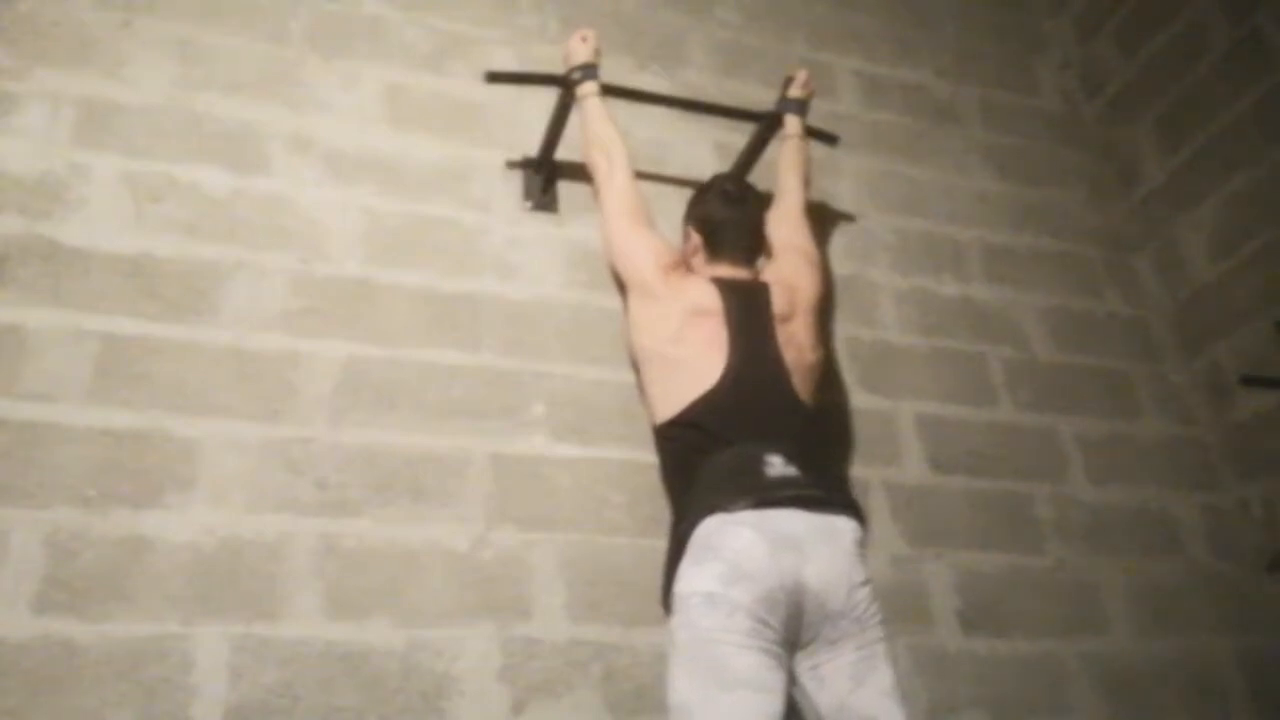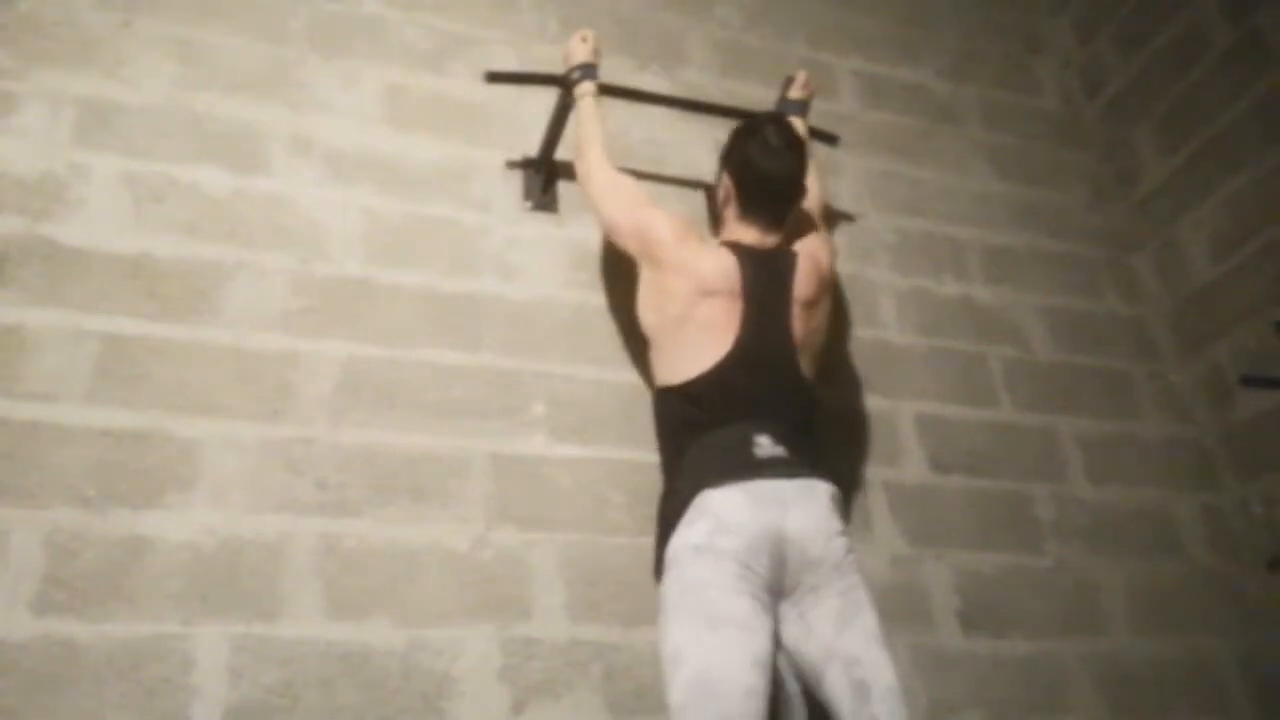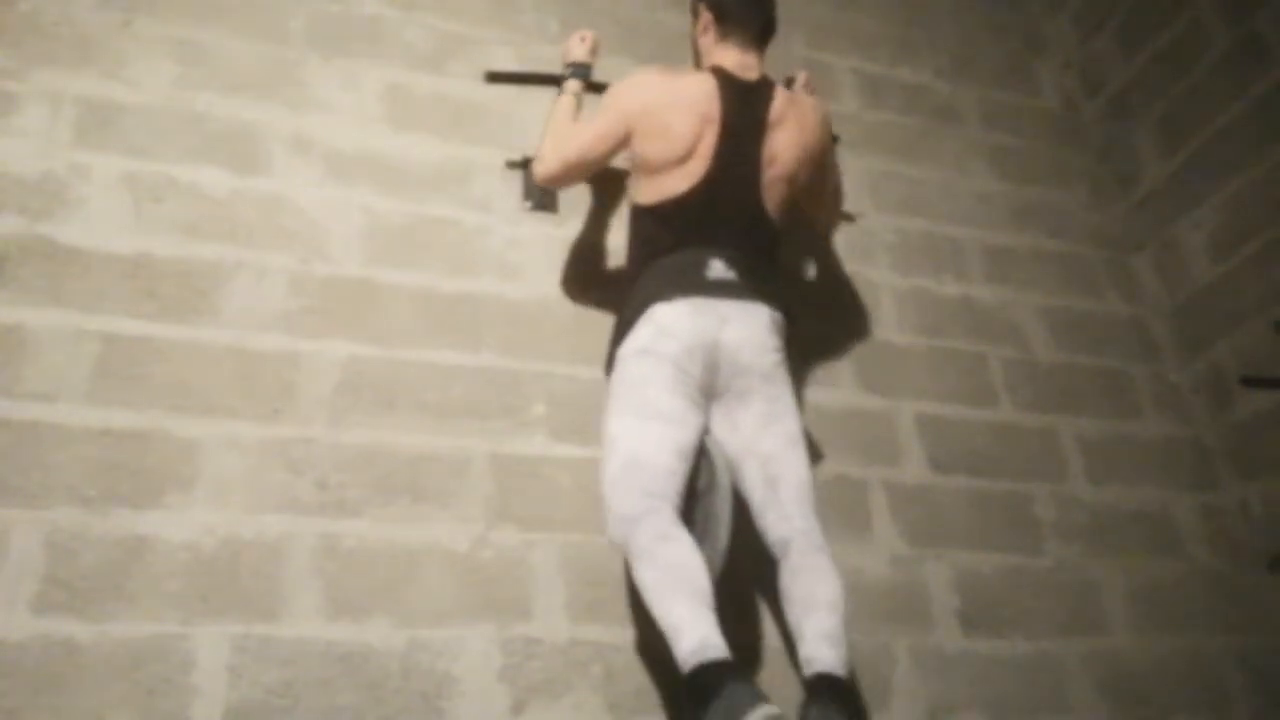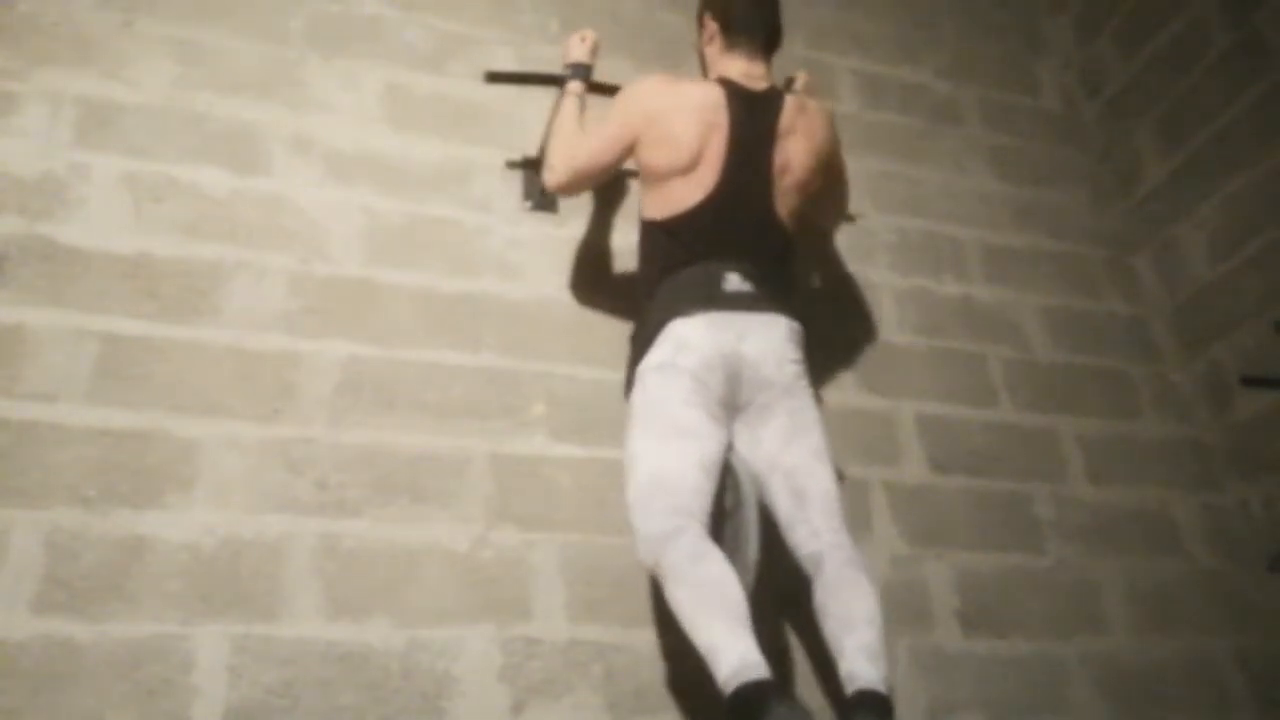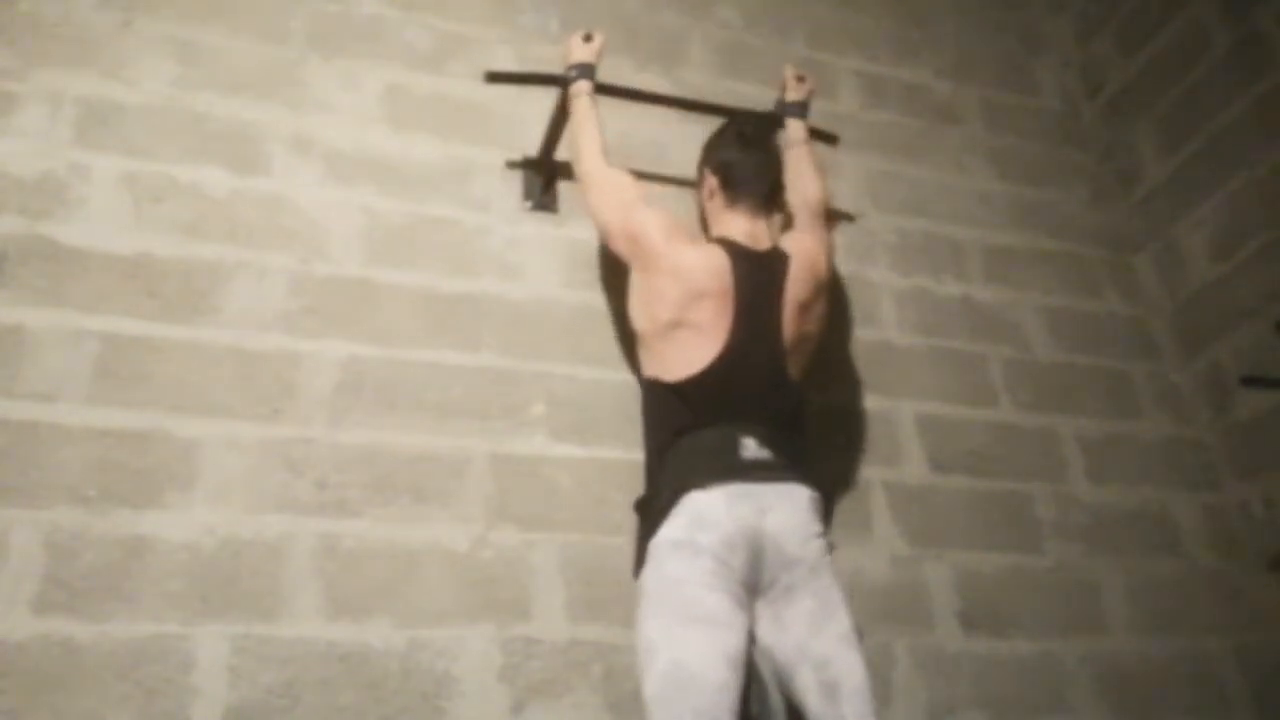
dt=1s
person 1, frame 1
left shoulder: (665, 292)
right shoulder: (794, 296)
left elbow: (613, 175)
right elbow: (789, 198)
left wrist: (585, 79)
right wrist: (792, 116)
left hip: (731, 543)
right hip: (831, 539)
person 1, frame 2
left shoulder: (677, 256)
right shoulder: (815, 266)
left elbow: (596, 173)
right elbow: (808, 198)
left wrist: (584, 80)
right wrist: (795, 118)
left hip: (718, 511)
right hip: (810, 505)
person 1, frame 3
left shoulder: (652, 92)
right shoulder: (805, 116)
left elbow: (549, 167)
right elbow: (825, 213)
left wrist: (574, 76)
left hip: (669, 323)
right hip: (754, 325)
left knee: (642, 508)
right knee: (794, 520)
person 1, frame 4
left shoulder: (659, 100)
right shoulder: (812, 123)
left elbow: (560, 174)
left wrist: (576, 80)
left hip: (687, 338)
right hip: (773, 339)
left knee: (670, 524)
right knee: (824, 537)
person 1, frame 5
left shoulder: (670, 261)
right shoulder: (807, 268)
left elbow: (596, 172)
right elbow: (810, 203)
left wrist: (581, 79)
right wrist: (794, 119)
left hip: (697, 512)
right hip: (792, 506)
